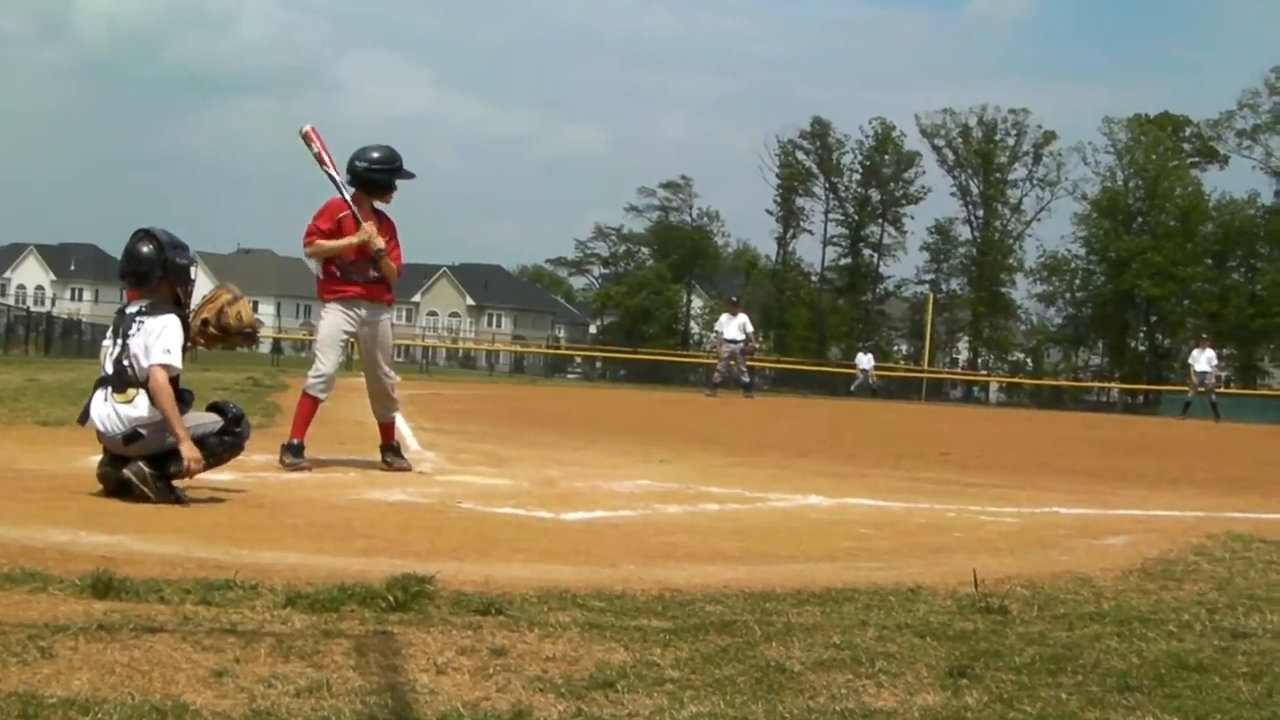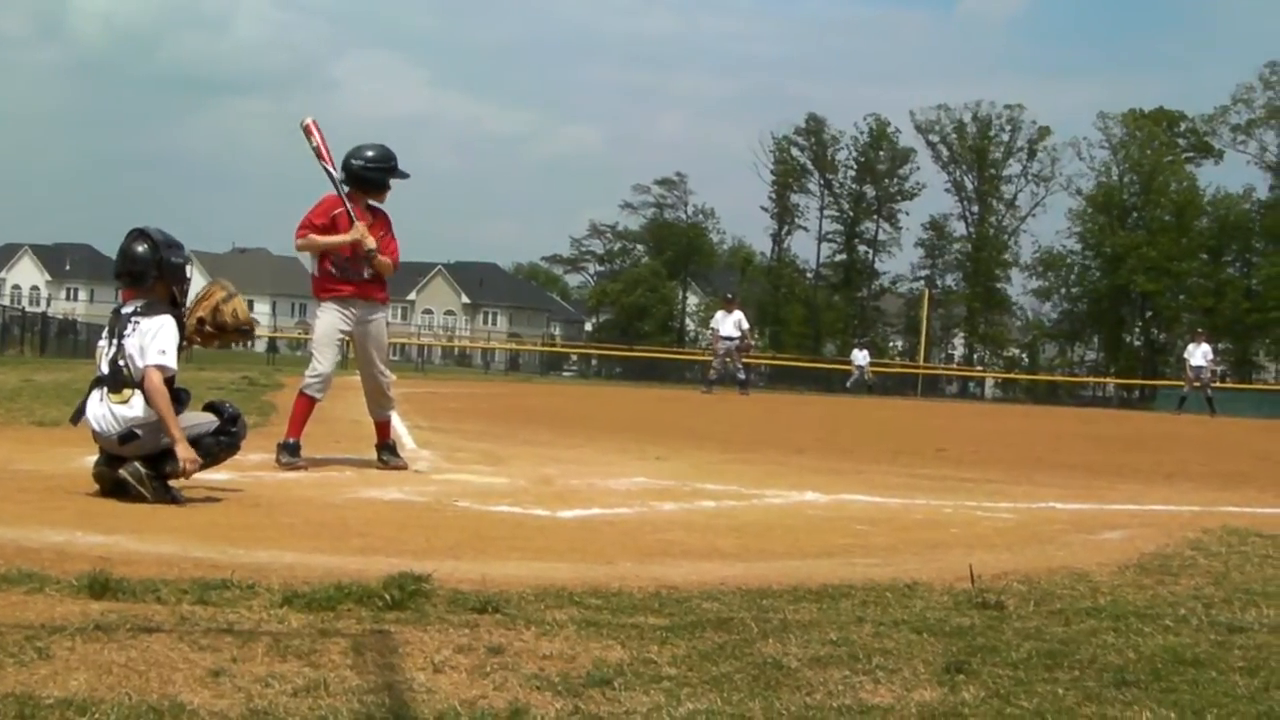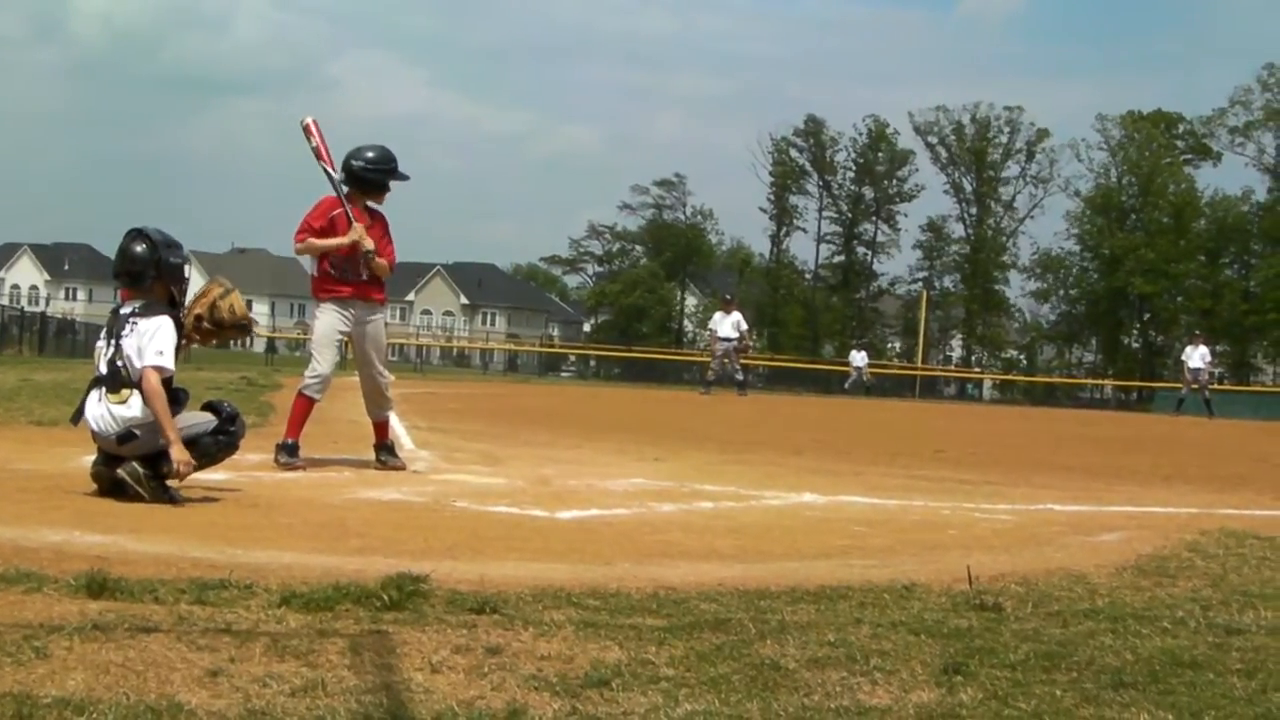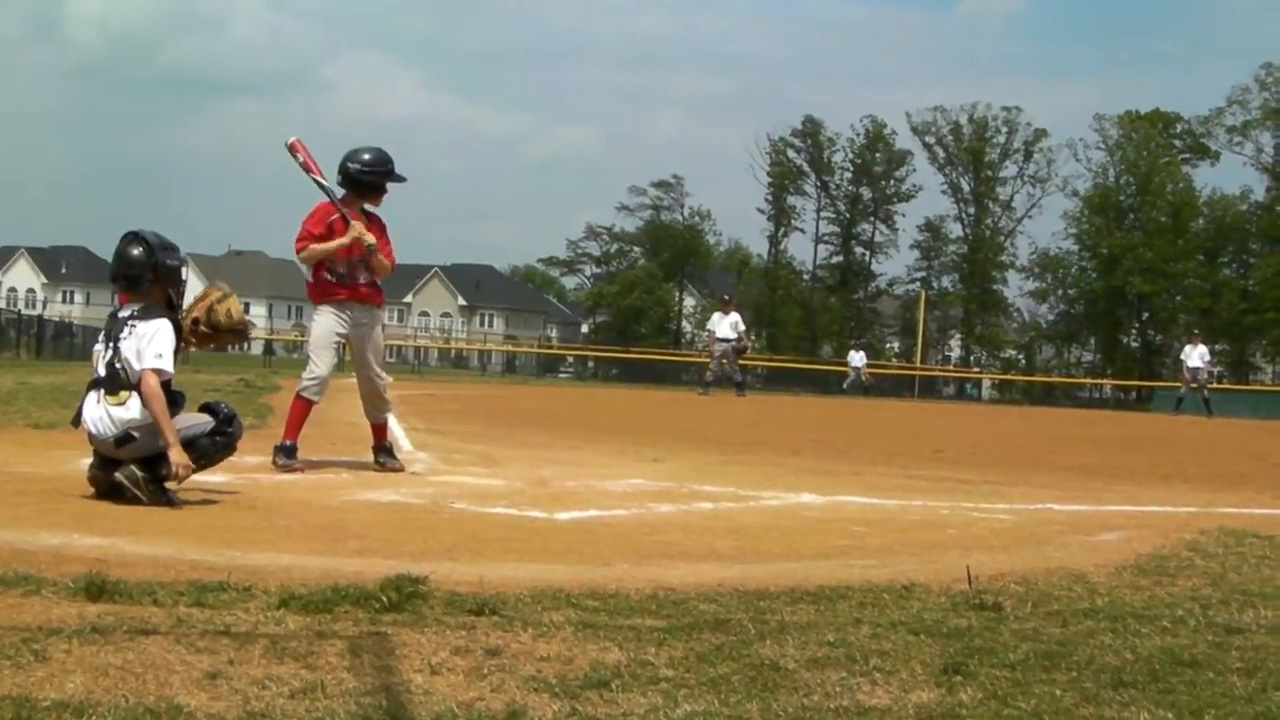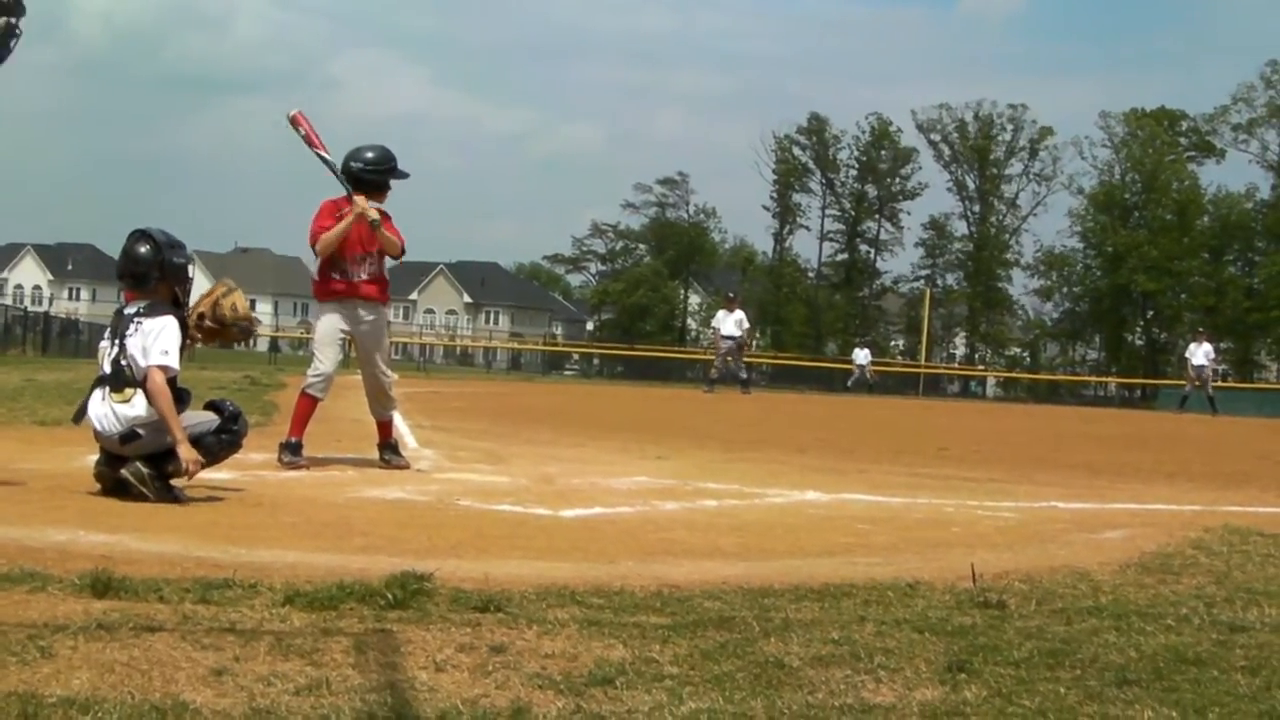
dt=0.2s
person 1, frame 1
left shoulder: (385, 223)
right shoulder: (337, 208)
left elbow: (394, 274)
right elbow: (310, 248)
left wrist: (380, 252)
right wrist: (355, 239)
left hip: (377, 310)
right hip: (339, 305)
left knee: (383, 380)
right knee: (323, 371)
left ankle: (390, 448)
right ankle: (293, 446)
person 1, frame 2
left shoulder: (381, 219)
right shoulder: (332, 205)
left elbow: (389, 269)
right elbow: (302, 241)
left wrist: (371, 251)
right wrist: (347, 237)
left hip: (372, 308)
right hip: (335, 305)
left knee: (378, 378)
right knee: (320, 371)
left ankle: (385, 447)
right ankle: (289, 445)
person 1, frame 3
left shoulder: (378, 221)
right shoulder: (330, 206)
left elbow: (385, 272)
right elbow: (301, 245)
left wrist: (370, 252)
right wrist: (345, 239)
left hip: (371, 309)
right hip: (334, 305)
left knee: (377, 379)
right knee: (320, 372)
left ankle: (384, 447)
right ankle: (288, 445)
person 1, frame 4
left shoulder: (375, 224)
right shoulder: (326, 211)
left elbow: (386, 271)
right elbow: (304, 255)
left wrist: (372, 247)
right wrist: (345, 239)
left hip: (368, 311)
right hip: (330, 307)
left knee: (375, 381)
right knee: (317, 374)
left ankle: (382, 449)
right ankle: (286, 447)
person 1, frame 5
left shoulder: (381, 217)
right shoulder: (333, 208)
left elbow: (397, 251)
right elbow: (320, 248)
left wrist: (374, 221)
right wrist: (352, 217)
left hip: (373, 308)
right hip: (335, 305)
left knee: (380, 378)
right knee: (322, 370)
left ankle: (387, 446)
right ankle: (291, 444)
person 2, frame 1
left shoulder: (123, 316)
right shoulder: (165, 319)
right elbow: (158, 381)
left wrist: (189, 338)
right wrist: (184, 440)
left hip: (107, 428)
right hip: (136, 430)
left knee: (182, 400)
right knee: (235, 427)
left ankle: (117, 463)
right ankle: (151, 472)
person 2, frame 2
left shoulder: (119, 316)
right shoulder: (161, 319)
right elbow: (153, 381)
left wrist: (185, 337)
right wrist: (180, 442)
left hip: (103, 428)
right hip: (131, 430)
left knee: (177, 400)
right knee: (231, 427)
left ankle: (112, 463)
right ankle: (147, 472)
person 2, frame 3
left shoulder: (118, 316)
right shoulder: (159, 320)
right elbow: (150, 382)
left wrist: (184, 337)
right wrist: (175, 444)
left hip: (101, 427)
right hip: (129, 431)
left knee: (176, 399)
right knee: (230, 426)
left ankle: (110, 464)
right ankle: (145, 472)
person 2, frame 4
left shoulder: (116, 319)
right shoulder: (157, 323)
right elbow: (149, 384)
left wrist: (184, 339)
right wrist: (174, 446)
left hip: (98, 430)
right hip: (128, 433)
left knee: (174, 401)
right knee: (227, 427)
left ankle: (107, 466)
right ankle: (143, 475)
person 2, frame 5
left shoulder: (123, 316)
right shoulder: (164, 320)
right elbow: (155, 381)
left wrist: (187, 337)
right wrist: (182, 442)
left hip: (105, 427)
right hip: (133, 430)
right knee: (232, 425)
left ankle: (113, 462)
right ankle: (148, 472)
